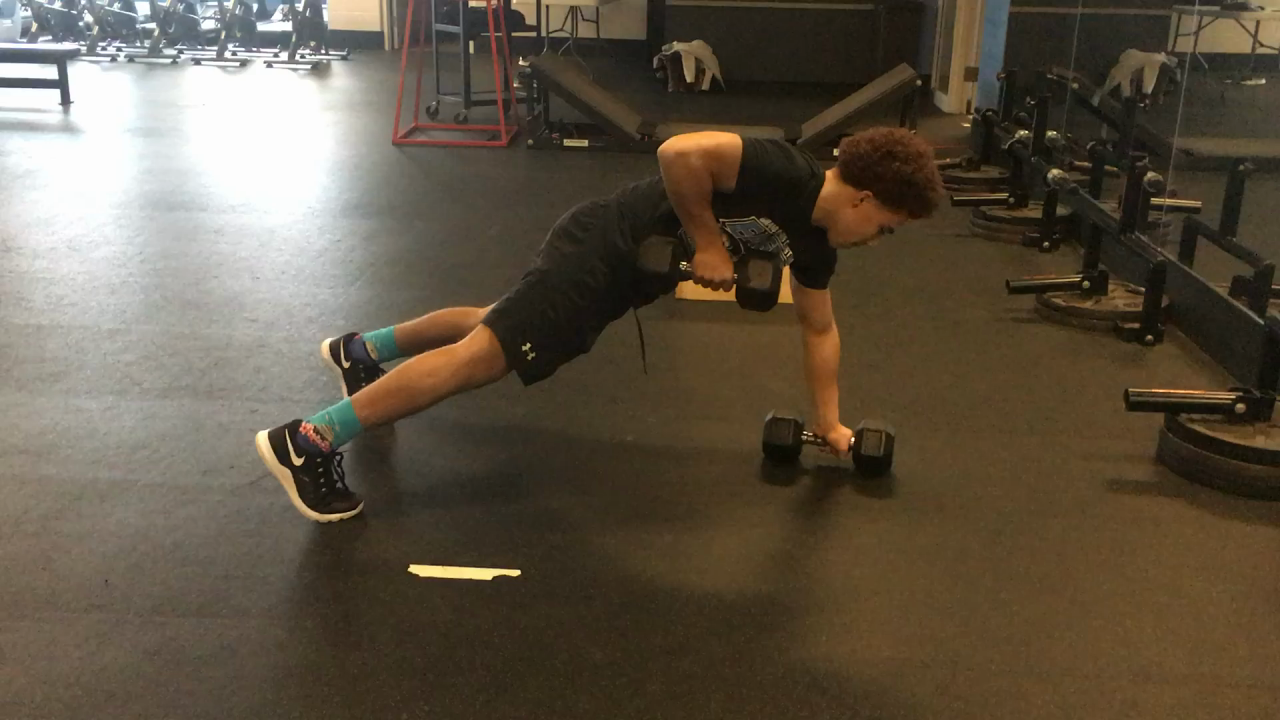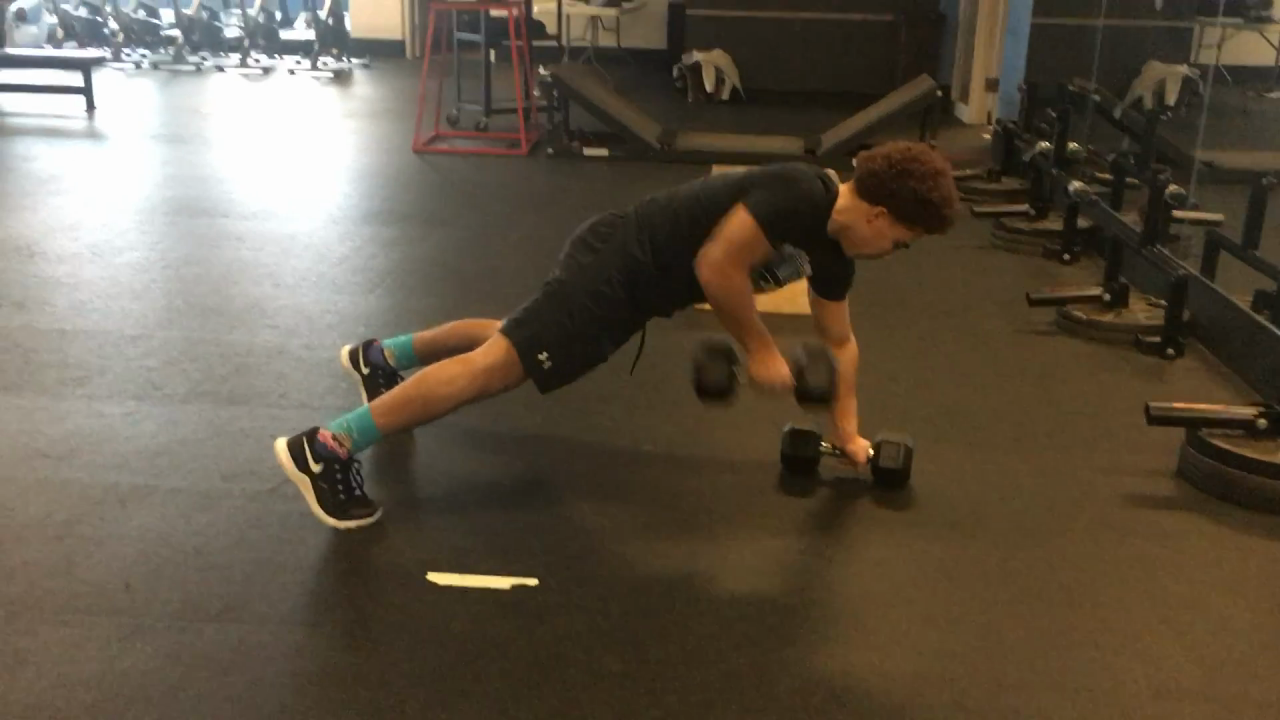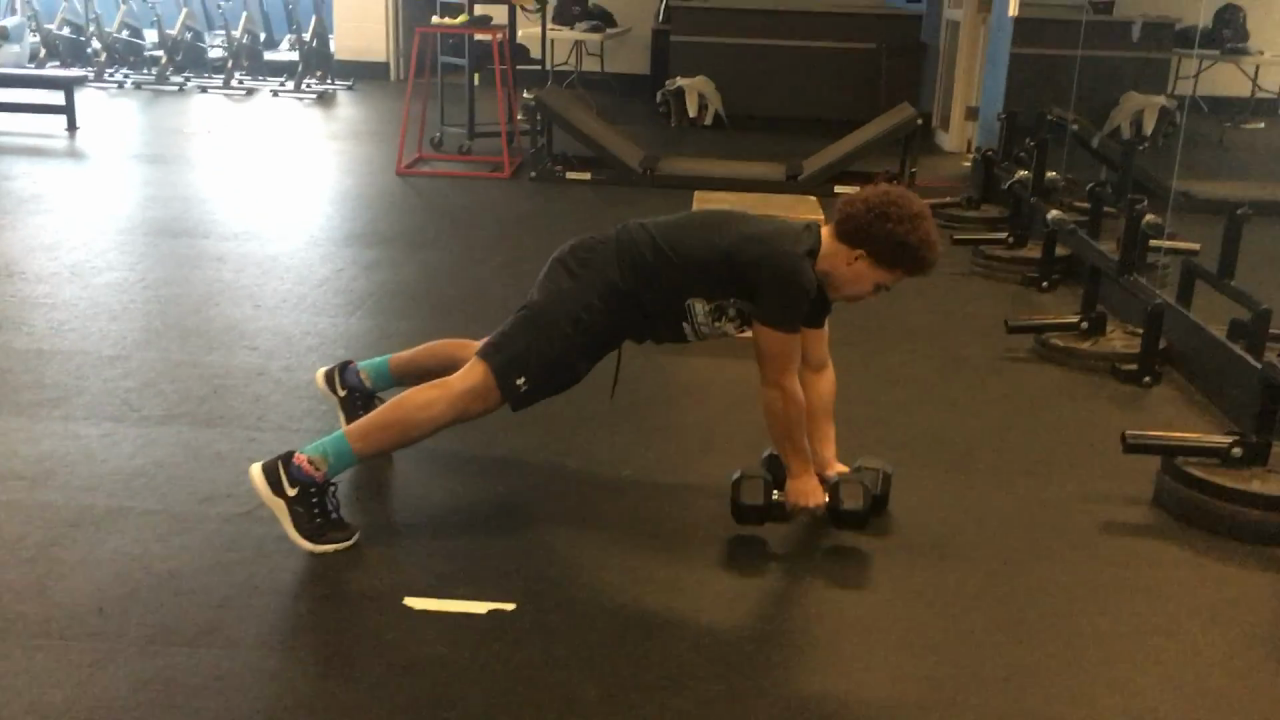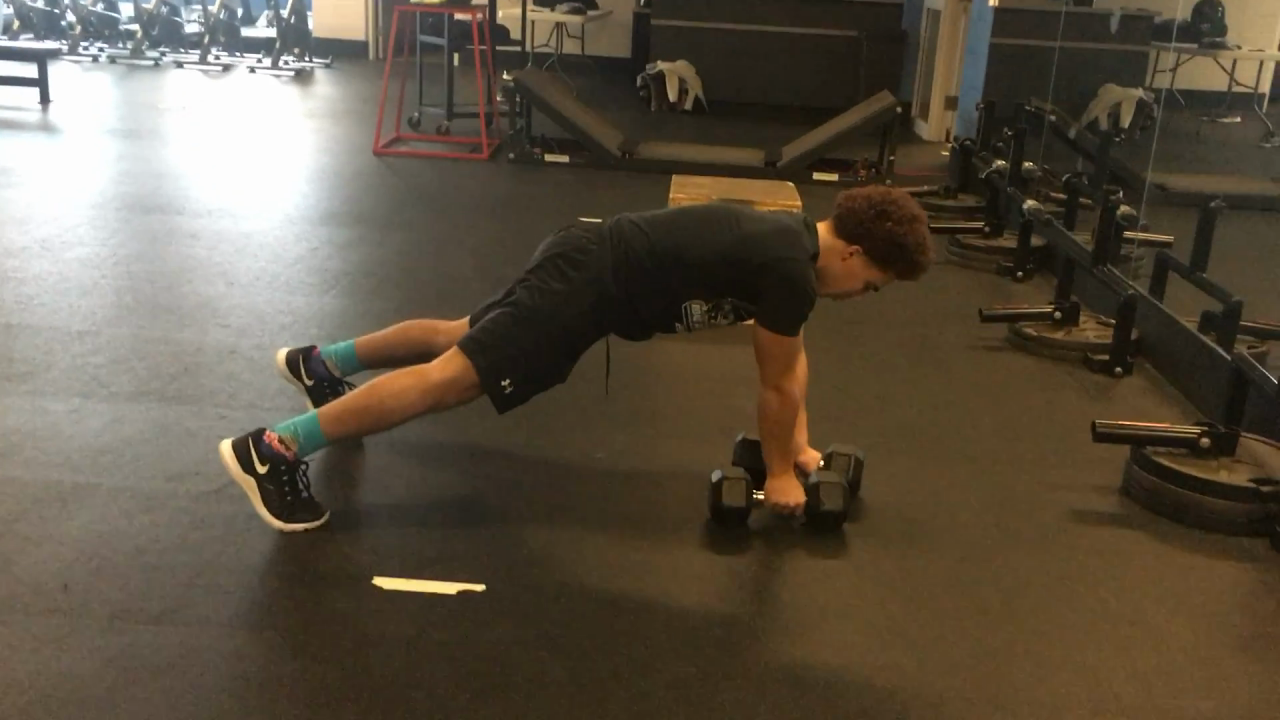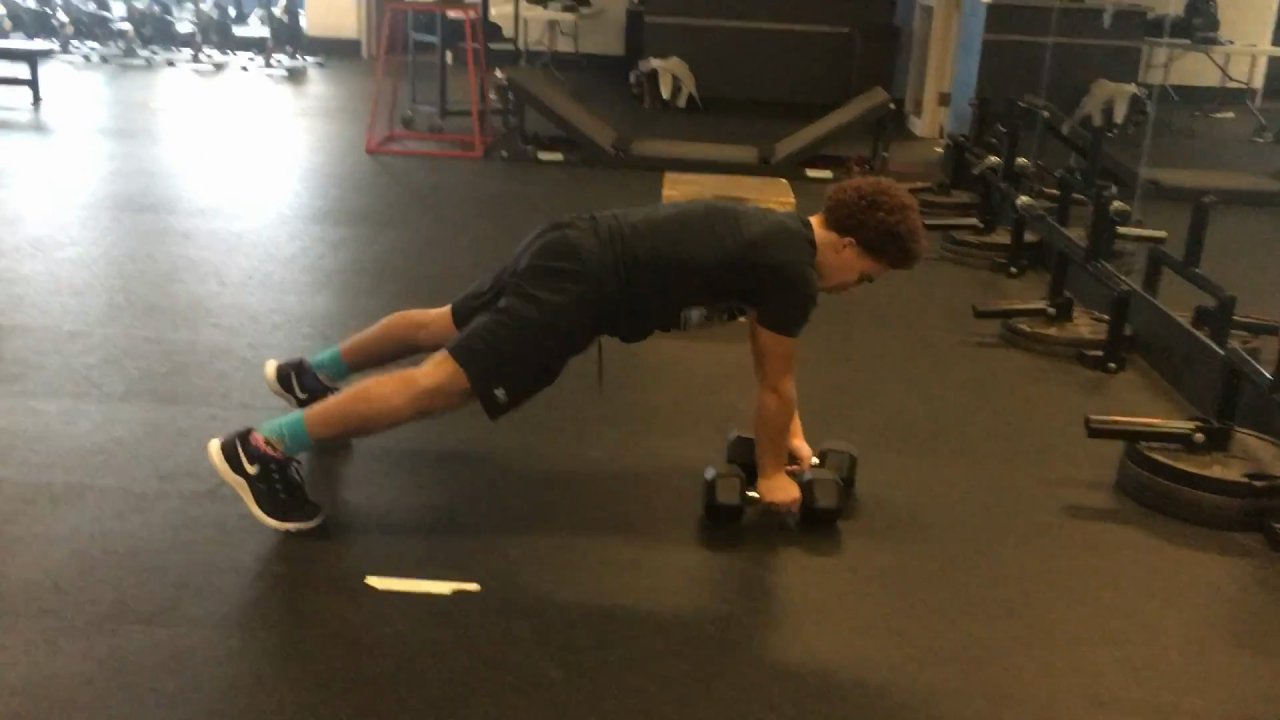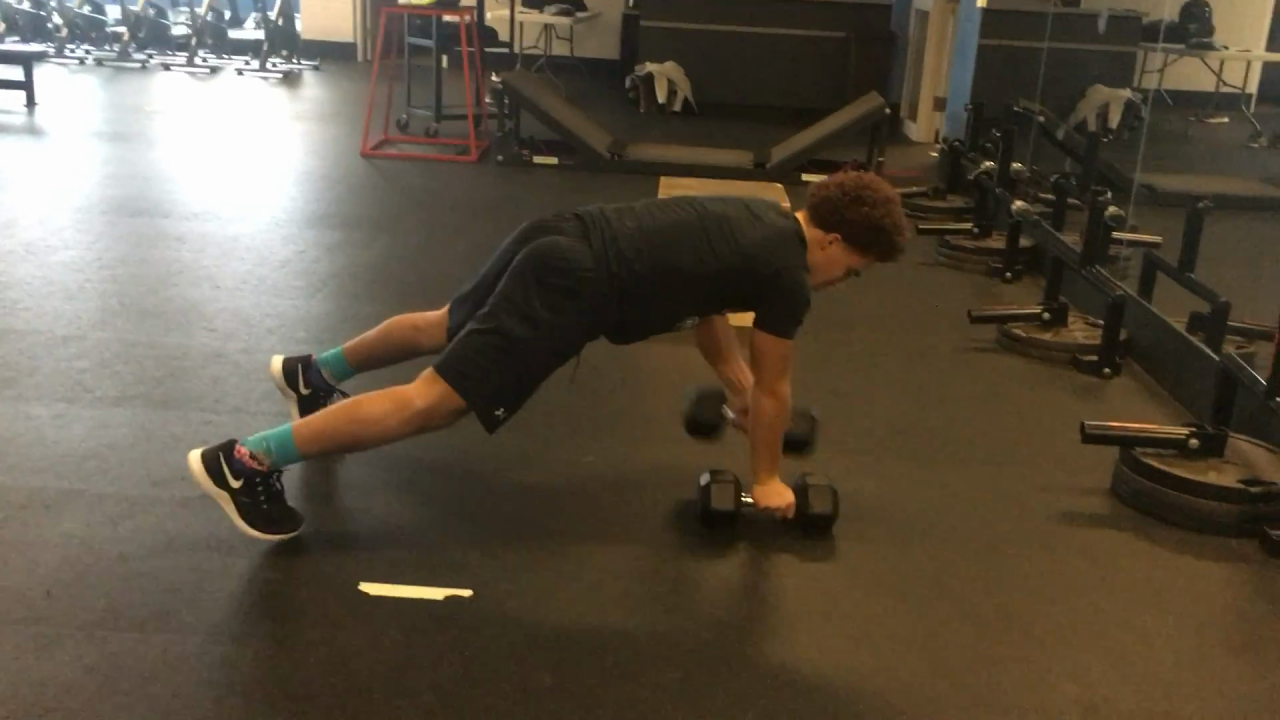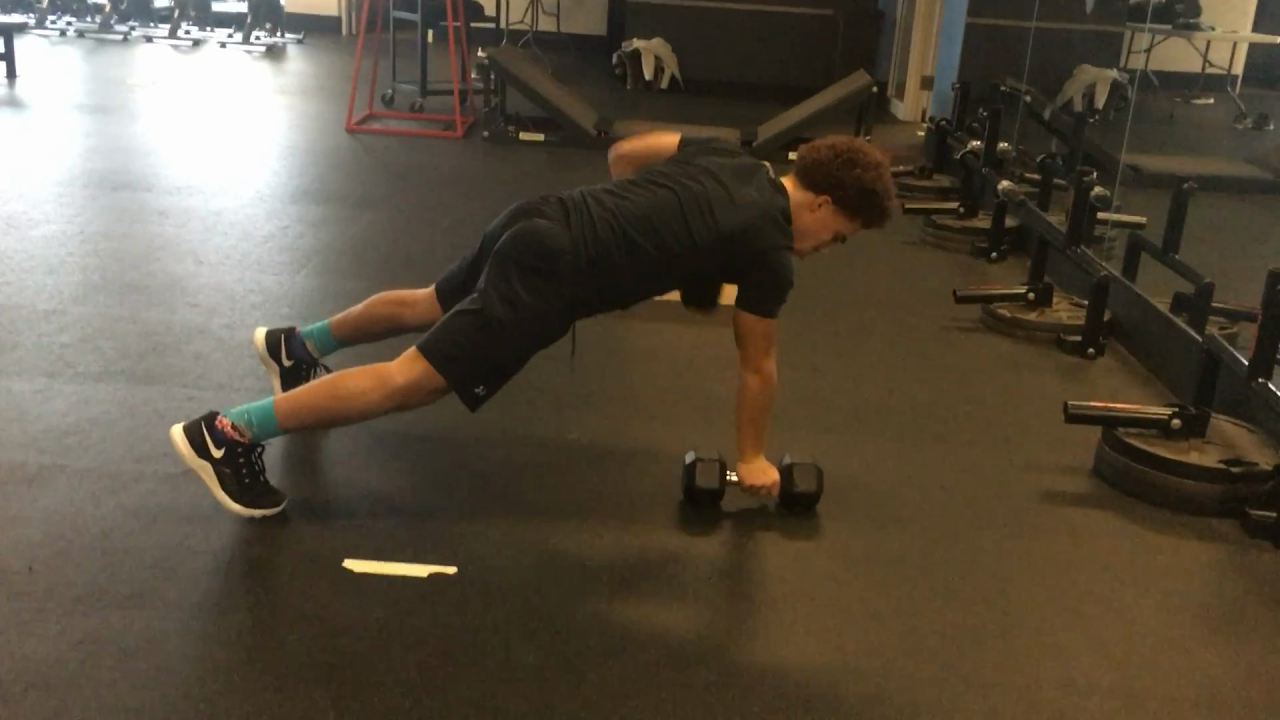
dt=0.3s
person 1, frame 1
left shoulder: (814, 237)
right shoulder: (785, 170)
left elbow: (819, 328)
right elbow: (678, 151)
left wrist: (829, 422)
right wrist: (707, 241)
left hip: (623, 271)
right hip: (603, 250)
left knee: (493, 322)
right knee: (482, 355)
left ankle: (361, 348)
right ankle: (306, 442)
person 1, frame 2
left shoulder: (830, 247)
right shoulder: (798, 194)
left elbow: (837, 339)
right elbow: (715, 268)
left wrist: (848, 433)
right wrist: (760, 351)
left hip: (641, 283)
right hip: (619, 261)
left knee: (513, 333)
right knee: (498, 364)
left ankle: (381, 355)
right ankle: (325, 448)
person 1, frame 3
left shoulder: (811, 268)
right shoulder: (785, 269)
left elbow: (817, 369)
right elbow: (779, 386)
left wrist: (828, 457)
right wrist: (799, 475)
left hip: (606, 286)
right hip: (598, 285)
left knee: (489, 354)
right knee: (475, 387)
left ankle: (356, 377)
right ankle: (300, 471)
person 1, frame 4
left shoulder: (794, 244)
right shoulder: (790, 271)
left elbow: (793, 359)
right elbow: (776, 385)
left wrist: (801, 445)
right wrist: (779, 473)
left hip: (586, 263)
right hip: (586, 285)
left knee: (460, 336)
right knee: (451, 375)
left ankle: (318, 363)
right ankle: (272, 449)
person 1, frame 5
left shoulder: (779, 232)
right shoulder: (794, 272)
left elbow: (765, 347)
right elbow: (776, 385)
left wrist: (789, 433)
right wrist: (770, 473)
left hip: (570, 245)
right hip: (578, 285)
left knee: (445, 326)
right knee: (440, 383)
left ankle: (308, 373)
right ankle: (261, 450)
person 1, frame 6
left shoulder: (762, 218)
right shoulder: (788, 275)
right elbow: (773, 389)
left wrist: (739, 394)
right wrist: (765, 479)
left hip: (554, 239)
right hip: (568, 289)
left knee: (445, 329)
right knee: (432, 400)
left ankle: (314, 373)
right ankle: (245, 462)
person 1, frame 7
left shoulder: (734, 159)
right shoulder: (770, 251)
left elbow: (627, 151)
right elbow: (757, 368)
right wrist: (751, 460)
left hip: (536, 222)
right hip: (554, 273)
left knee: (430, 307)
right knee: (413, 379)
left ankle: (294, 345)
right ankle: (226, 434)
